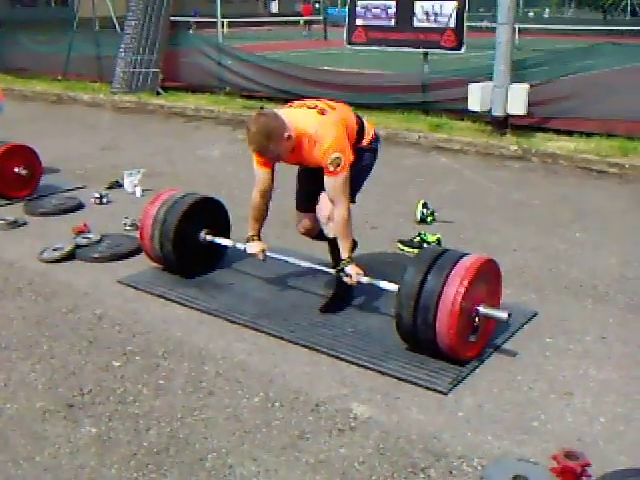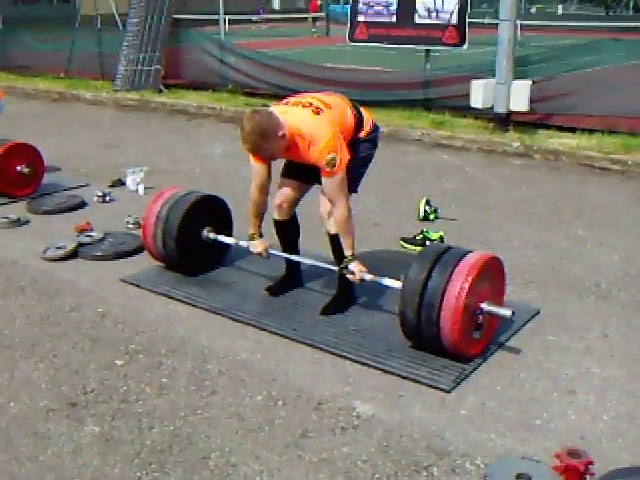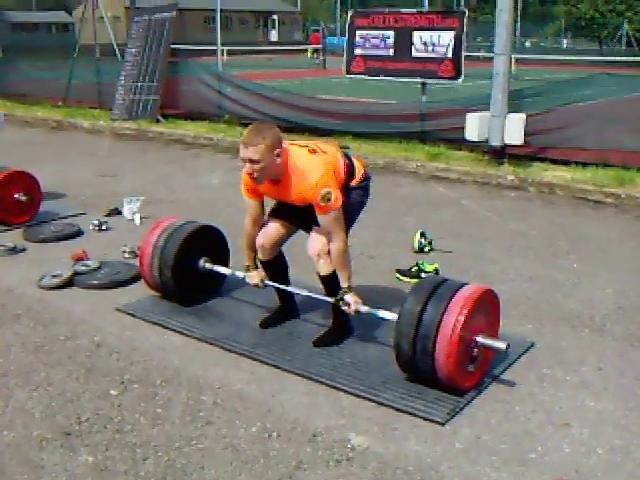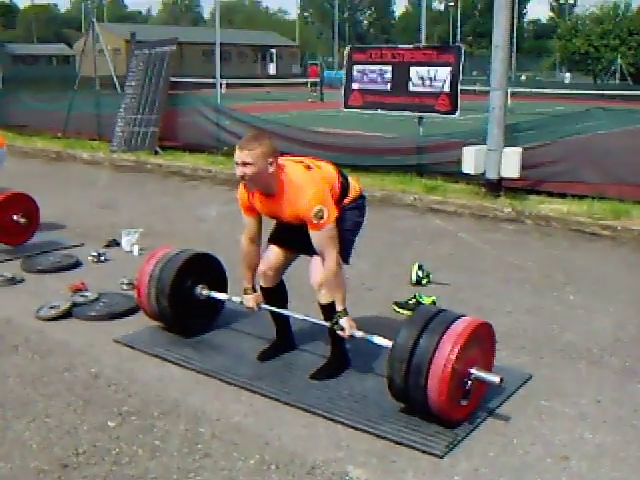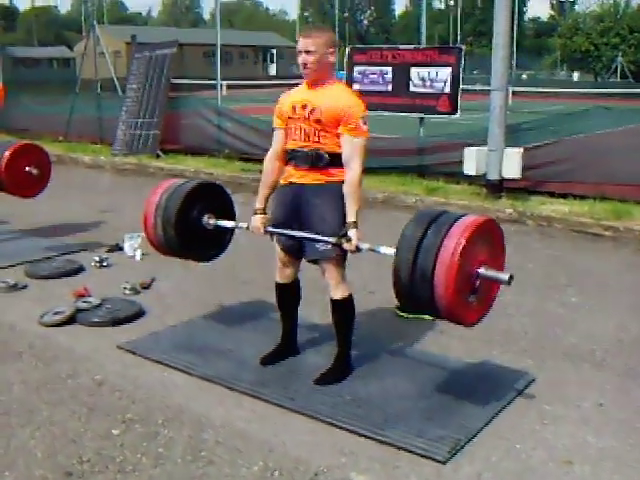
dt=1s
person 1, frame 1
left shoulder: (325, 139)
right shoulder: (267, 136)
left elbow: (340, 205)
right elbow: (261, 192)
left wrist: (347, 261)
right wrist: (253, 237)
left hip: (359, 146)
right hip: (314, 155)
left knee: (326, 213)
right knee: (306, 226)
left ankle: (344, 286)
right ankle: (344, 243)
person 1, frame 2
left shoulder: (320, 139)
right shoulder: (263, 133)
left elbow: (340, 205)
right elbow: (259, 189)
left wrist: (351, 258)
right wrist: (255, 235)
left hip: (357, 135)
left knee: (328, 209)
right knee: (282, 202)
left ankle: (346, 288)
right ankle: (293, 273)
person 1, frame 3
left shoulder: (312, 176)
right shoulder: (251, 174)
left elbow: (337, 239)
right elbow: (253, 221)
left wrist: (346, 290)
right wrist: (251, 267)
left hip: (349, 186)
left knee: (317, 249)
right knee: (265, 242)
left ankle: (341, 322)
right ankle: (287, 306)
person 1, frame 4
left shoulder: (307, 193)
right shoulder: (247, 190)
left elbow: (330, 257)
right elbow: (250, 240)
left wrist: (342, 313)
right wrist: (248, 289)
left hip: (343, 206)
left knee: (319, 279)
right knee: (267, 270)
left ankle: (339, 355)
right ankle: (284, 338)
person 1, frame 5
left shoulder: (347, 102)
right shoulder: (287, 100)
left elbow: (353, 166)
right elbow: (275, 156)
left wrist: (352, 222)
right wrist: (260, 207)
left hip: (327, 190)
right hip: (290, 188)
left knee: (333, 274)
right knee: (284, 267)
left ankle: (344, 358)
right ankle: (288, 342)
